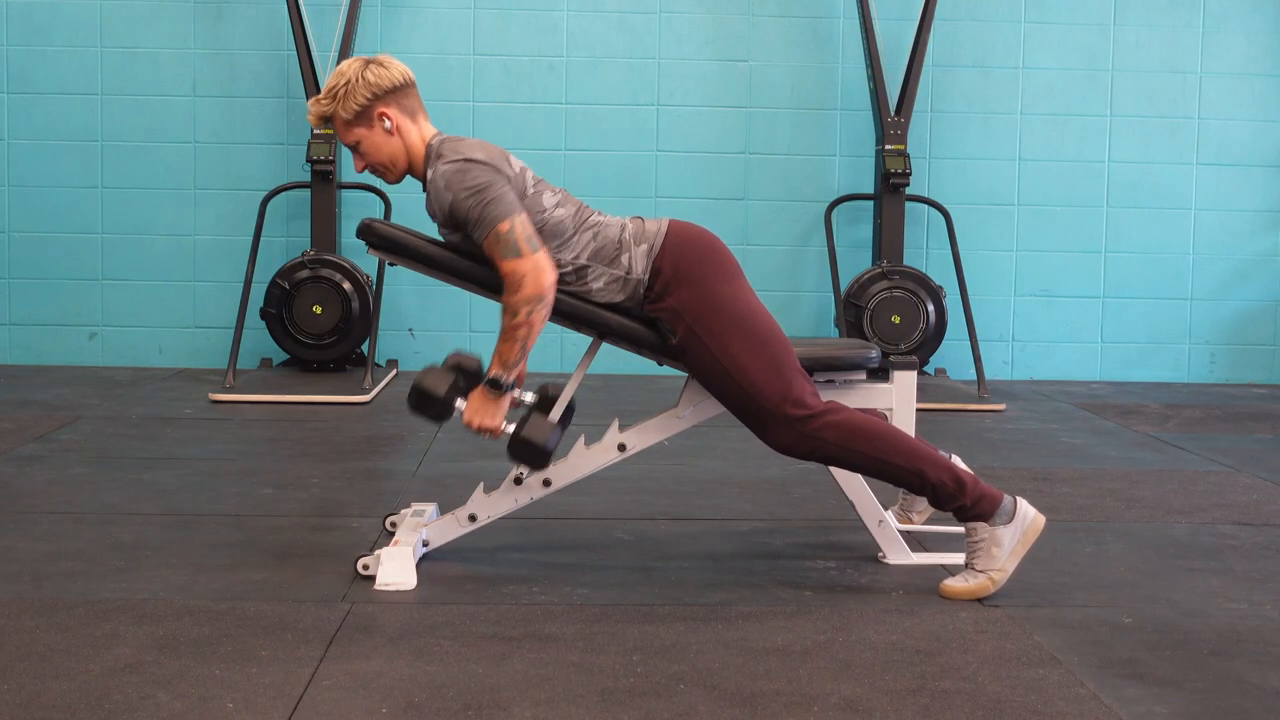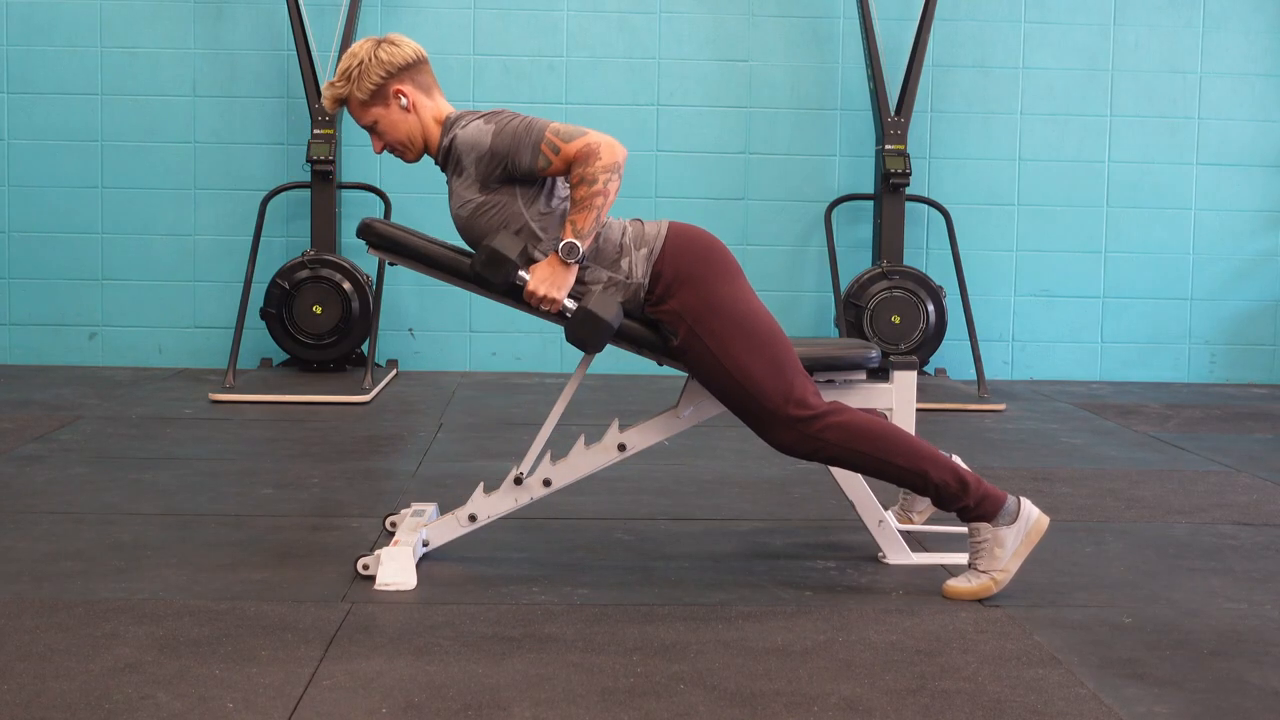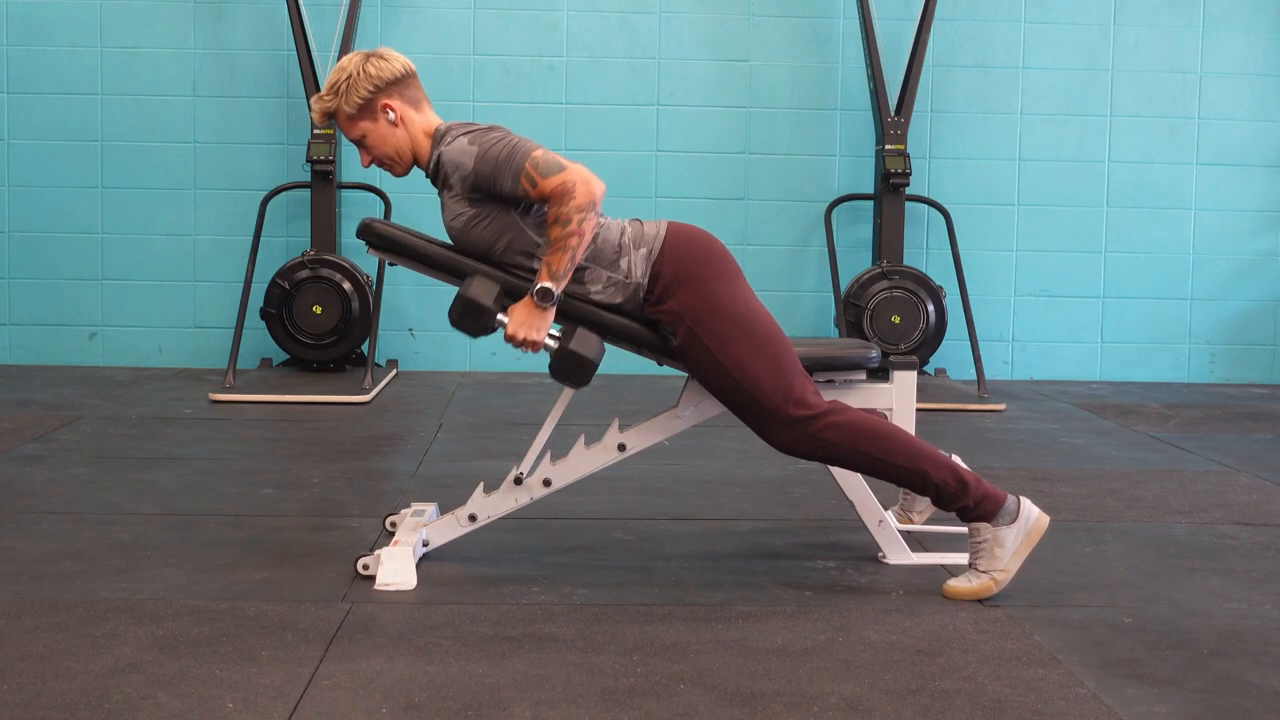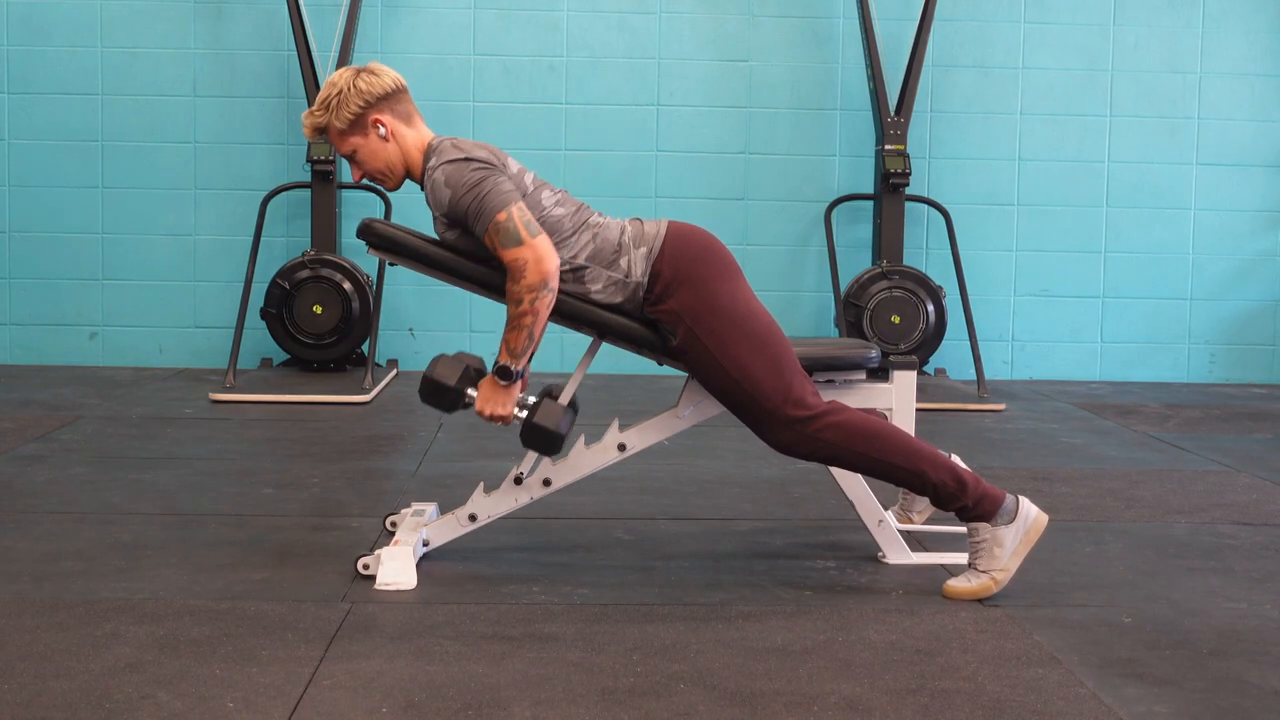
dt=0.5s
person 1, frame 1
left shoulder: (455, 172)
right shoulder: (451, 171)
left elbow: (537, 277)
right elbow: (529, 265)
left wrist: (497, 383)
right wrist: (500, 360)
left hip: (674, 270)
right hip: (668, 269)
left knee: (793, 415)
right knee: (783, 410)
left ankle: (994, 512)
right ankle: (930, 468)
person 1, frame 2
left shoulder: (480, 135)
right shoulder: (463, 156)
left elbow: (603, 153)
left wrist: (563, 261)
left hip: (672, 274)
right hip: (662, 274)
left knee: (795, 416)
right knee: (787, 408)
left ankle: (997, 512)
right ankle: (930, 473)
person 1, frame 3
left shoulder: (465, 149)
right shoulder: (455, 166)
left elbow: (582, 190)
left wrist: (540, 298)
left hip: (674, 274)
right hip: (667, 271)
left knee: (796, 415)
right knee: (785, 412)
left ankle: (997, 511)
right ankle: (930, 474)
person 1, frame 4
left shoulder: (451, 172)
right shoulder: (455, 167)
left elbow: (538, 267)
left wrist: (505, 378)
right wrist: (515, 367)
left hip: (673, 274)
right hip: (666, 266)
left knee: (794, 416)
right knee: (787, 410)
left ankle: (995, 510)
right ankle: (929, 471)
